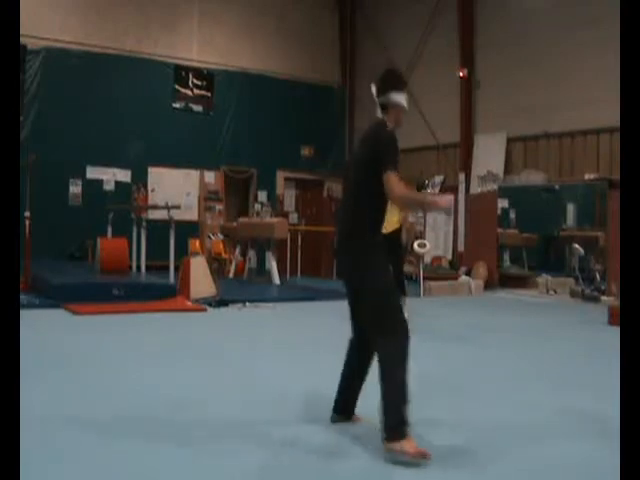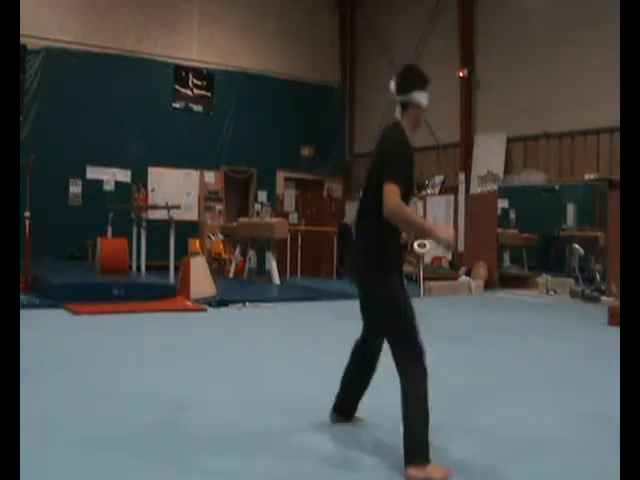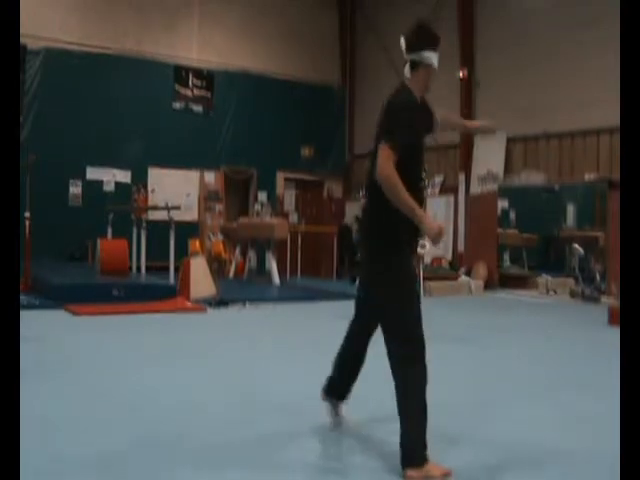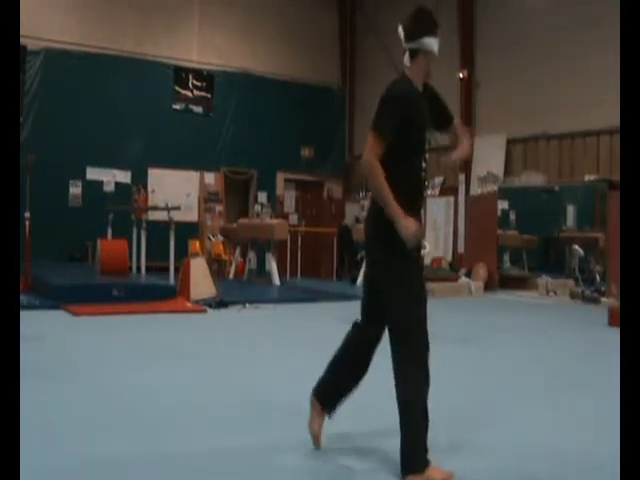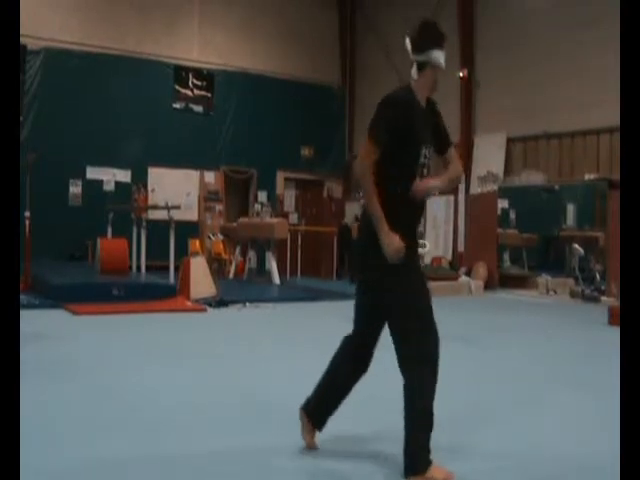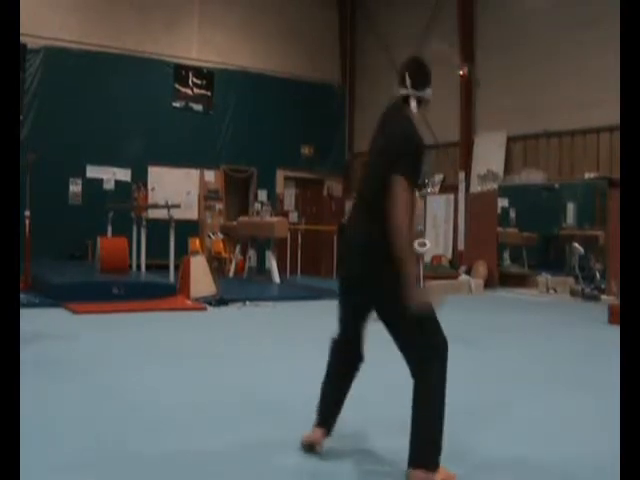
dt=0.2s
person 1, frame 1
left shoulder: (373, 135)
right shoulder: (383, 138)
right elbow: (395, 191)
right wrist: (435, 202)
left hip: (352, 246)
right hip: (362, 249)
left knee: (365, 332)
right knee: (393, 335)
left ankle: (343, 407)
right ankle: (397, 434)
person 1, frame 2
left shoulder: (395, 138)
right shoulder: (397, 143)
right elbow: (392, 207)
right wrist: (435, 232)
left hip: (370, 256)
right hip: (377, 260)
left knee: (373, 336)
right knee: (409, 352)
left ankle: (344, 406)
person 1, frame 3
left shoulder: (416, 104)
right shoulder: (403, 104)
left elbow: (441, 123)
right elbow: (384, 168)
left wrist: (472, 124)
right wrist: (422, 218)
left hip: (385, 234)
right hip: (388, 236)
left knee: (365, 319)
right knee: (407, 344)
left ankle: (335, 391)
person 1, frame 4
left shoulder: (429, 96)
right shoulder: (398, 95)
left elbow: (461, 136)
right elbow: (369, 159)
left wrist: (458, 154)
right wrist: (399, 217)
left hip: (398, 233)
right hip: (394, 233)
left knee: (369, 327)
right knee: (411, 345)
left ankle: (322, 399)
person 1, frame 5
left shoulder: (427, 109)
right shoulder: (398, 104)
left elbow: (455, 167)
right elbow: (361, 166)
left wrist: (434, 183)
right wrist: (384, 231)
left hip: (390, 239)
right hip: (387, 242)
left knee: (361, 338)
right knee: (421, 349)
left ankle: (311, 417)
person 1, frame 6
left shoulder: (395, 115)
right shoulder: (409, 139)
right elbow: (399, 211)
right wrist: (411, 281)
left hip: (354, 252)
right hip: (381, 258)
left knee: (348, 345)
right knee: (431, 353)
left ankle: (322, 428)
